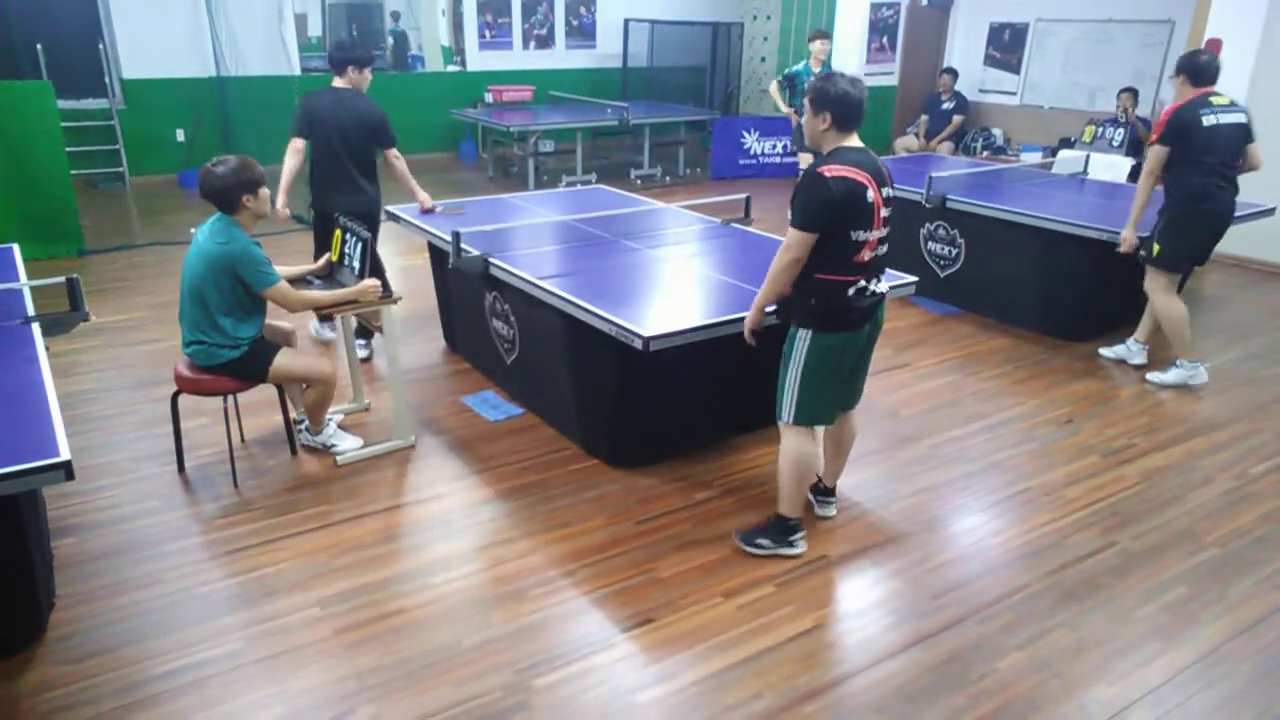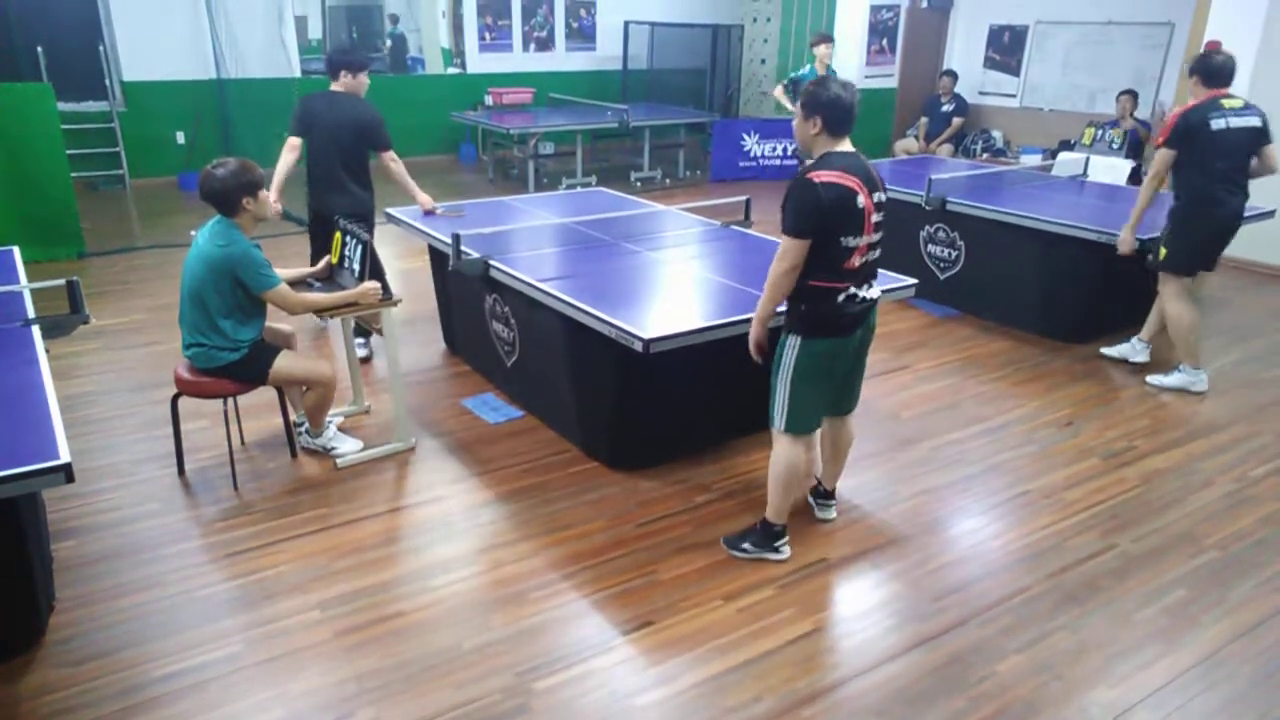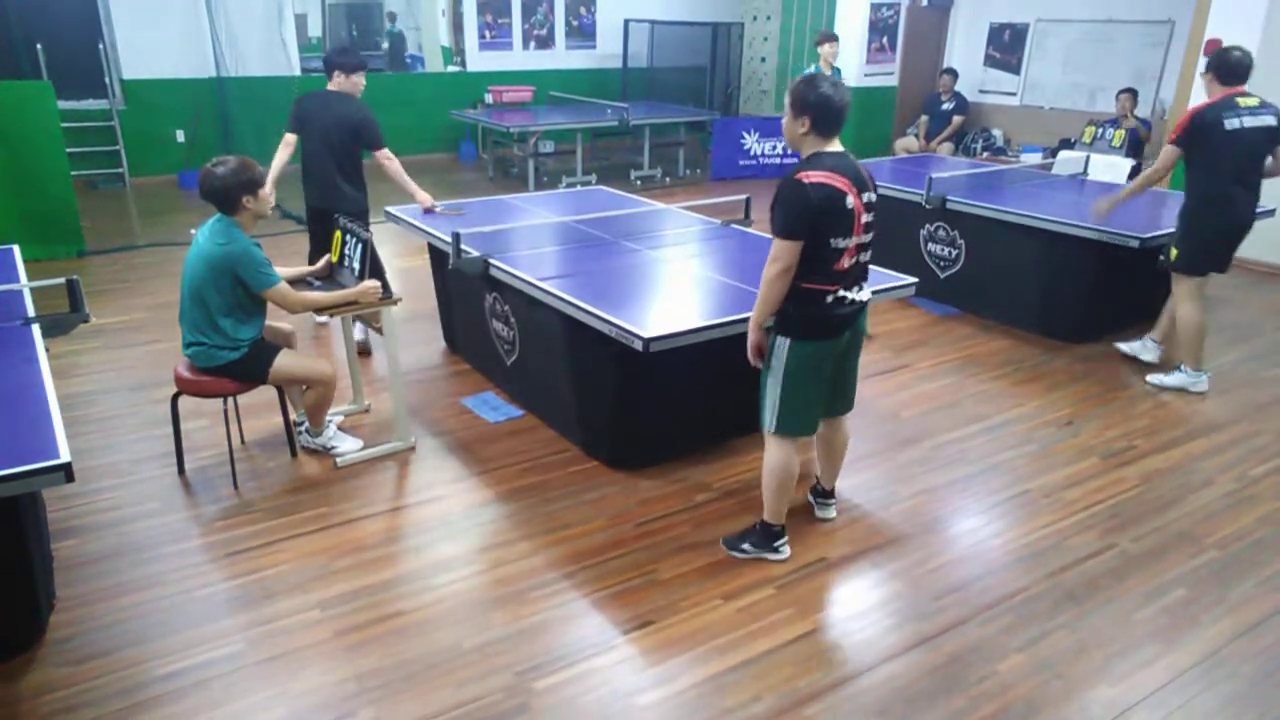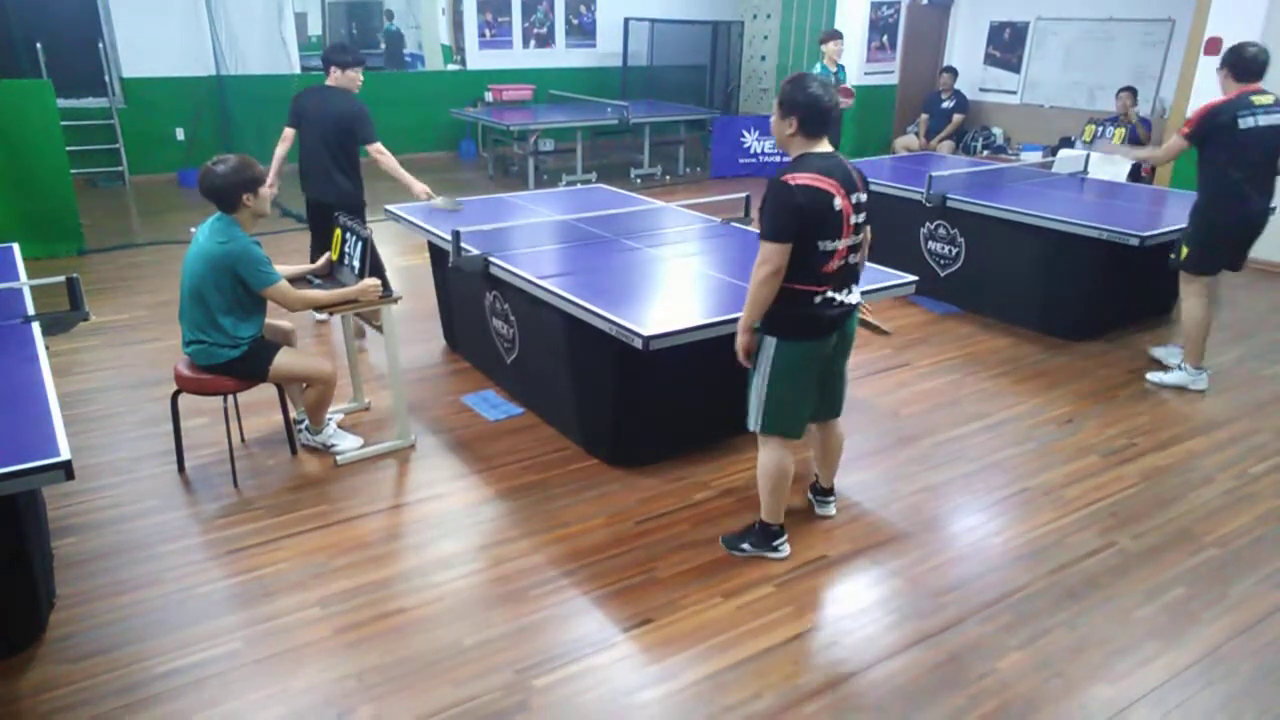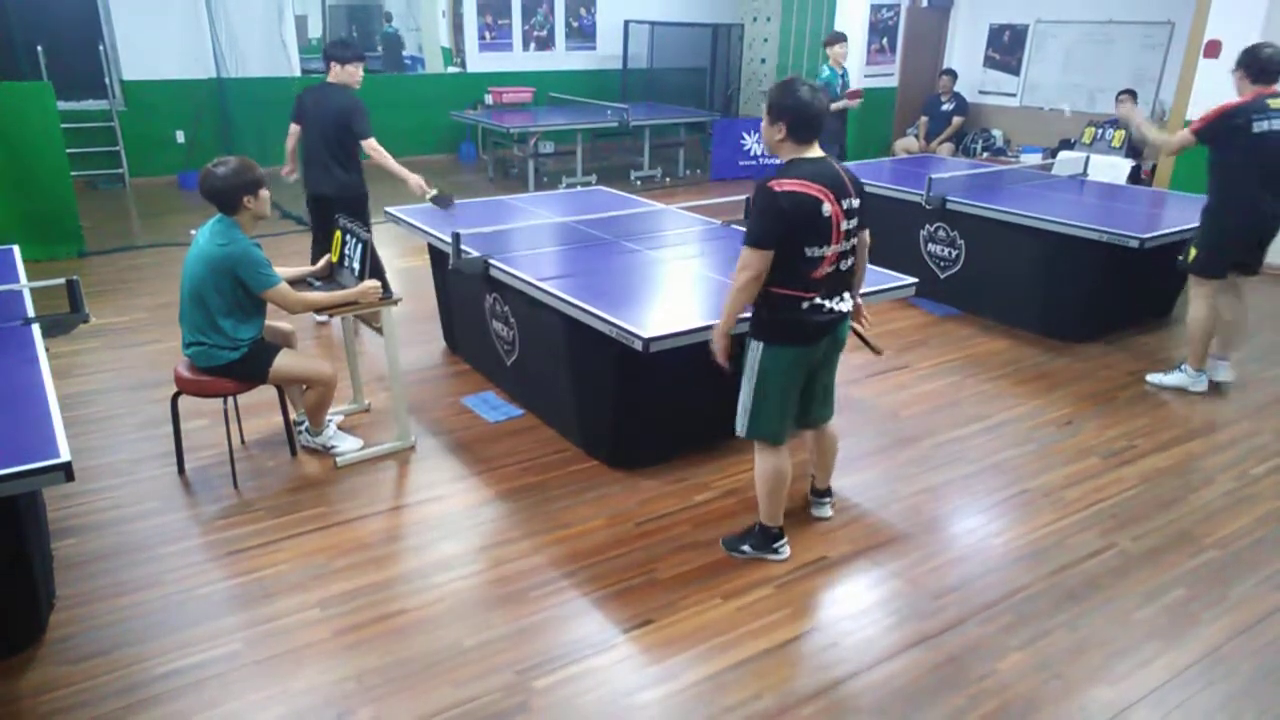
dt=0.1s
person 1, frame 1
left shoulder: (824, 178)
right shoulder: (876, 169)
left elbow: (793, 255)
left wrist: (759, 307)
left hip: (826, 318)
right hip: (867, 309)
left knee: (797, 421)
right knee: (840, 407)
left ankle: (786, 527)
right ankle: (824, 488)
person 1, frame 2
left shoulder: (814, 183)
right shoulder: (868, 174)
left elbow: (788, 264)
left wrist: (760, 320)
left hip: (817, 324)
right hip: (859, 315)
left knee: (790, 430)
right knee: (839, 411)
left ankle: (772, 533)
right ankle: (825, 492)
person 1, frame 3
left shoulder: (802, 185)
right shoulder: (861, 175)
left elbow: (782, 266)
left wrist: (756, 325)
left hip: (806, 326)
right hip: (850, 316)
left knee: (784, 432)
right knee: (833, 413)
left ankle: (771, 533)
right ankle: (825, 493)
person 1, frame 4
left shoulder: (790, 186)
right shoulder: (852, 175)
left elbow: (770, 269)
left wrist: (746, 327)
left hip: (794, 327)
right hip: (839, 317)
left knee: (774, 433)
right knee: (826, 414)
left ankle: (769, 532)
right ankle: (824, 491)
person 1, frame 5
left shoulder: (777, 193)
right shoulder: (847, 180)
left elbow: (751, 274)
right elbow: (861, 249)
left wrist: (722, 326)
right wrist: (853, 298)
left hip: (783, 332)
right hip: (831, 323)
left knee: (769, 438)
right knee: (818, 418)
left ankle: (769, 535)
right ankle: (822, 494)
person 2, frame 1
left shoulder: (1178, 113)
right shoulder: (1238, 111)
left elbow: (1151, 173)
right elbow: (1252, 163)
left wrist: (1130, 225)
left hip: (1187, 209)
right hip: (1221, 210)
left knee: (1156, 285)
right knee: (1165, 280)
left ankle: (1189, 366)
right ankle: (1136, 345)
person 2, frame 2
left shoulder: (1187, 116)
right shoulder: (1254, 114)
left elbow: (1156, 175)
right elbow: (1270, 166)
left wrist: (1129, 226)
left hip: (1195, 213)
right hip: (1230, 213)
left knee: (1173, 291)
right knee: (1178, 284)
left ankle: (1192, 372)
right ankle: (1140, 344)
person 2, frame 3
left shoulder: (1202, 115)
left elbow: (1159, 169)
left wrist: (1115, 199)
left hip: (1205, 214)
right hip: (1242, 215)
left knee: (1186, 289)
right knee: (1190, 282)
left ankle: (1192, 372)
right ankle: (1152, 343)
person 2, frame 4
left shoulder: (1216, 112)
left elbow: (1164, 156)
left wrist: (1123, 151)
left hip: (1217, 212)
left knee: (1194, 288)
right knee: (1204, 282)
left ankle: (1192, 371)
right ankle: (1184, 351)
person 2, frame 5
left shoulder: (1231, 115)
left elbow: (1168, 146)
left wrist: (1137, 121)
left hip: (1228, 216)
left knee: (1203, 290)
right knee: (1230, 286)
left ankle: (1194, 372)
right ankle: (1221, 361)
person 3, frame 1
left shoulder: (310, 103)
right shoulder: (370, 109)
left elbow: (296, 151)
right elbow: (393, 157)
left wrist: (281, 194)
right wrist: (417, 192)
left hip: (326, 202)
right hip: (364, 203)
left knee: (324, 261)
right knee: (367, 266)
left ankle: (326, 322)
right ankle: (362, 338)
person 3, frame 2
left shoulder: (308, 105)
right shoulder: (366, 113)
left elbow: (291, 149)
right elbow: (389, 159)
left wrist: (274, 190)
right wrist: (417, 194)
left hip: (321, 203)
right hip: (357, 204)
left knee: (321, 259)
right knee: (364, 266)
right ankle: (361, 337)
person 3, frame 3
left shoulder: (304, 105)
right shoulder: (359, 113)
left elbow: (286, 146)
right elbow: (385, 157)
left wrist: (270, 185)
right wrist: (416, 191)
left hip: (316, 198)
right hip: (350, 200)
left knee: (319, 252)
right knee: (365, 259)
right ankle: (361, 323)
person 3, frame 4
left shoulder: (302, 99)
right shoulder: (353, 108)
left elbow: (286, 139)
right elbow: (377, 152)
left wrist: (273, 175)
right wrist: (411, 183)
left hip: (314, 191)
right hip: (347, 194)
left knee: (320, 246)
person 3, frame 5
left shoulder: (305, 96)
right shoulder: (351, 103)
left elbow: (293, 135)
right elbow: (371, 148)
left wrist: (290, 163)
right wrist: (408, 177)
left hip: (316, 186)
right hip: (348, 188)
left knee: (322, 243)
person 4, frame 1
left shoulder: (217, 226)
right shoulder: (237, 247)
left elbow: (264, 274)
right elbow: (294, 302)
left wrist: (312, 269)
right wrist: (355, 293)
left hip: (214, 334)
right hip: (224, 351)
left knee: (286, 333)
right knee: (325, 372)
left ankle: (305, 418)
right ankle: (316, 432)
person 4, frame 2
left shoulder: (217, 228)
right shoulder: (237, 250)
left elbow: (264, 277)
right elbow: (294, 304)
left wrist: (312, 272)
right wrist: (355, 295)
left hip: (214, 337)
right hip: (224, 353)
left knee: (286, 335)
right knee: (325, 374)
left ankle: (305, 420)
right ankle: (316, 434)
person 4, frame 3
left shoulder: (217, 227)
right shoulder: (237, 248)
left elbow: (264, 275)
right elbow: (294, 303)
left wrist: (312, 270)
right wrist: (355, 294)
left hip: (214, 336)
right hip: (224, 352)
left knee: (286, 334)
right knee: (325, 373)
left ankle: (306, 418)
right ankle: (316, 434)
person 4, frame 4
left shoulder: (217, 225)
right shoulder: (237, 246)
left elbow: (264, 274)
right elbow: (294, 301)
left wrist: (312, 269)
right wrist: (355, 292)
left hip: (214, 334)
right hip: (223, 350)
left knee: (286, 332)
right knee: (324, 372)
left ankle: (306, 416)
right ankle: (315, 431)
person 4, frame 5
left shoulder: (217, 227)
right shoulder: (237, 248)
left elbow: (265, 275)
right elbow: (294, 303)
left wrist: (312, 271)
right wrist: (355, 294)
left hip: (214, 336)
right hip: (224, 352)
left knee: (286, 334)
right knee: (325, 373)
left ankle: (306, 419)
right ankle: (316, 433)
